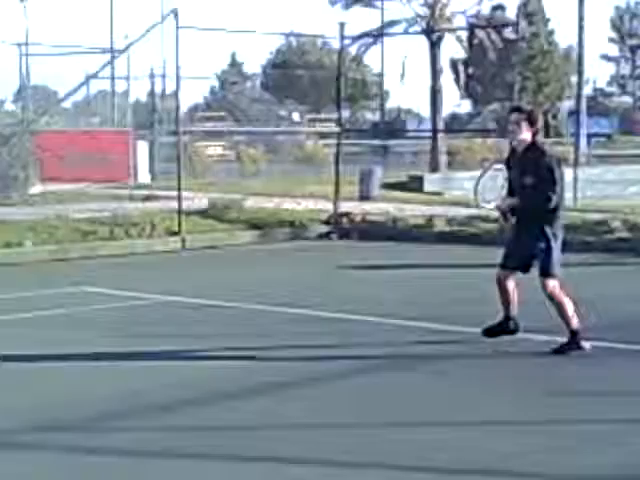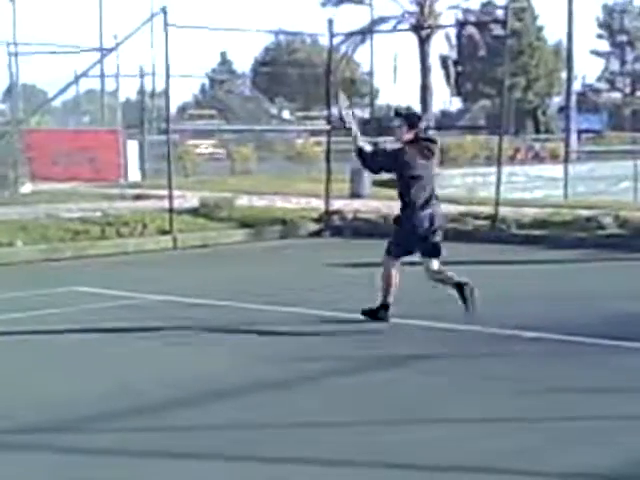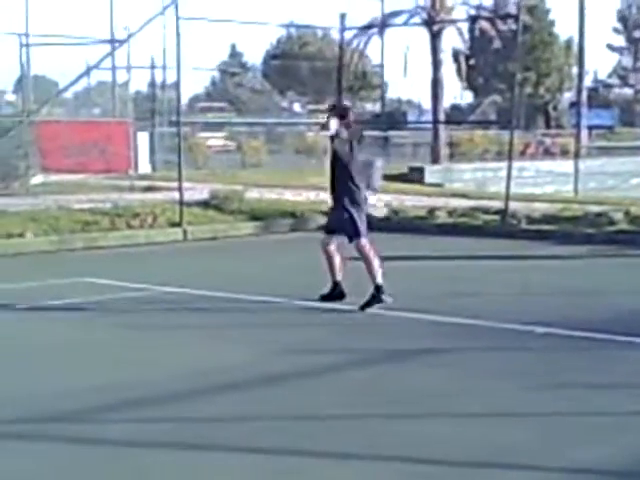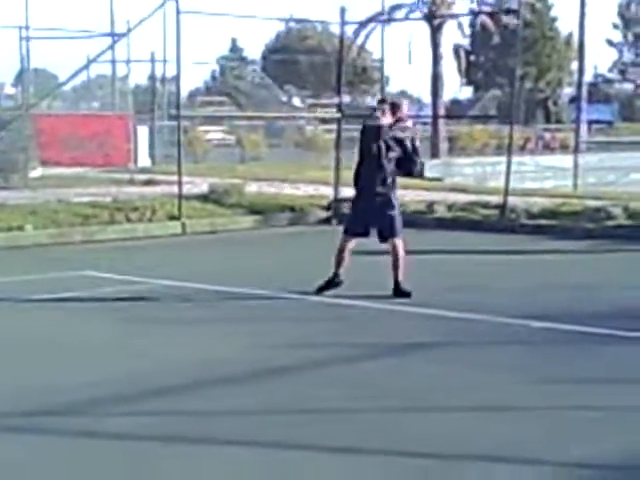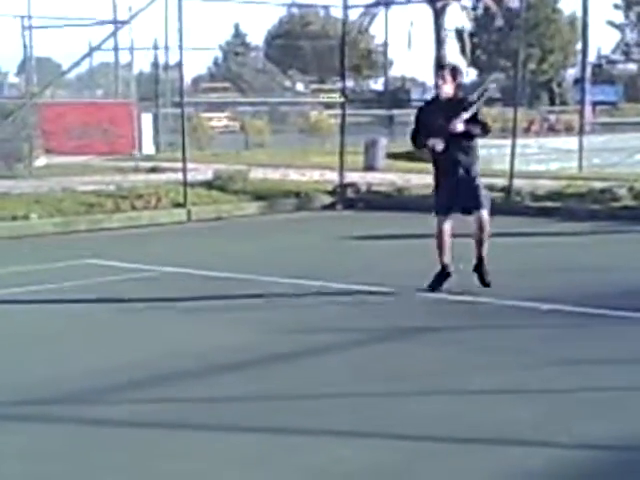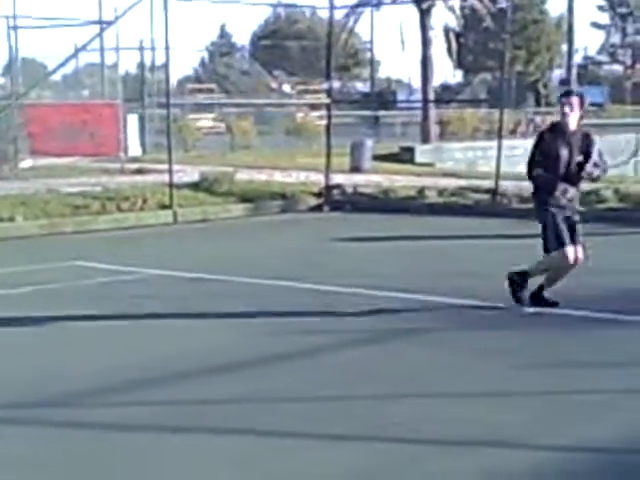
dt=0.7s
person 1, frame 1
left shoulder: (544, 159)
right shoulder: (512, 157)
left elbow: (553, 198)
left wrist: (517, 202)
right wrist: (509, 208)
left hip: (545, 229)
right hip: (522, 228)
left knee: (550, 286)
right knee: (503, 276)
left ankle: (577, 337)
right ankle: (509, 321)
person 1, frame 2
left shoulder: (404, 153)
right shoulder: (426, 150)
left elbow: (375, 165)
left wrist: (359, 147)
right wrist: (371, 148)
left hip: (412, 217)
right hip: (432, 215)
left knee: (390, 262)
right knee: (433, 269)
left ankle: (383, 309)
right ankle: (461, 286)
person 1, frame 3
left shoulder: (346, 136)
right shoulder: (344, 139)
left wrist: (332, 133)
left hip: (350, 201)
right hip: (342, 200)
left knee: (363, 245)
right knee: (327, 243)
left ankle: (379, 291)
right ankle: (337, 288)
person 1, frame 4
left shoulder: (399, 141)
right shoulder: (368, 132)
left elbow: (409, 168)
right elbow: (375, 130)
left wrist: (413, 145)
right wrist: (397, 127)
left hip: (385, 198)
right hip: (364, 196)
left knee: (396, 244)
right knee: (346, 243)
left ankle: (398, 285)
right ankle: (336, 277)
person 1, frame 5
left shoulder: (465, 105)
right shoulder: (426, 110)
left elbow: (484, 130)
right elbow: (415, 139)
left wrist: (465, 127)
right wrist: (429, 142)
left hip: (467, 170)
right hip: (444, 172)
left knee: (482, 218)
right knee: (442, 223)
left ankle: (480, 262)
right ankle: (444, 268)
person 1, frame 6
left shoulder: (586, 139)
right shoulder: (547, 137)
left elbow: (601, 169)
right elbow: (533, 172)
left wrist: (594, 171)
right wrist: (555, 185)
left hip: (568, 204)
right hip: (548, 203)
left knee: (576, 257)
right knee: (566, 257)
left ankle: (538, 293)
right ankle: (520, 276)
